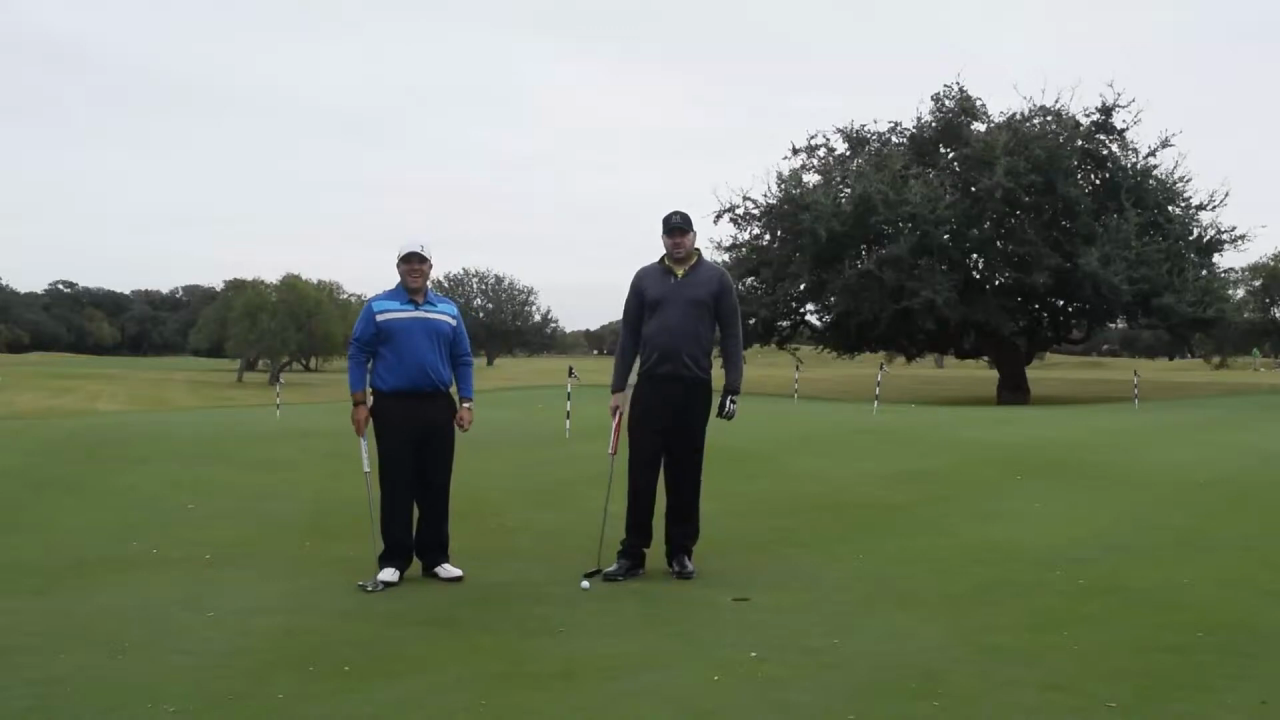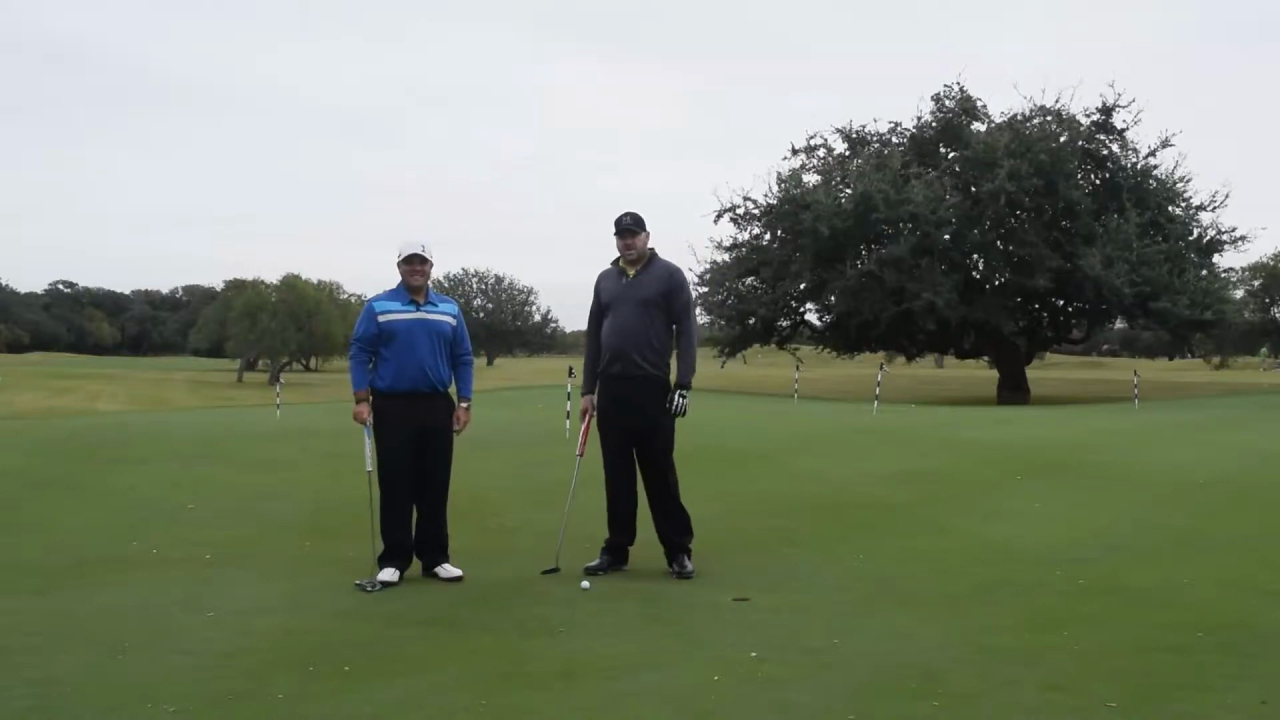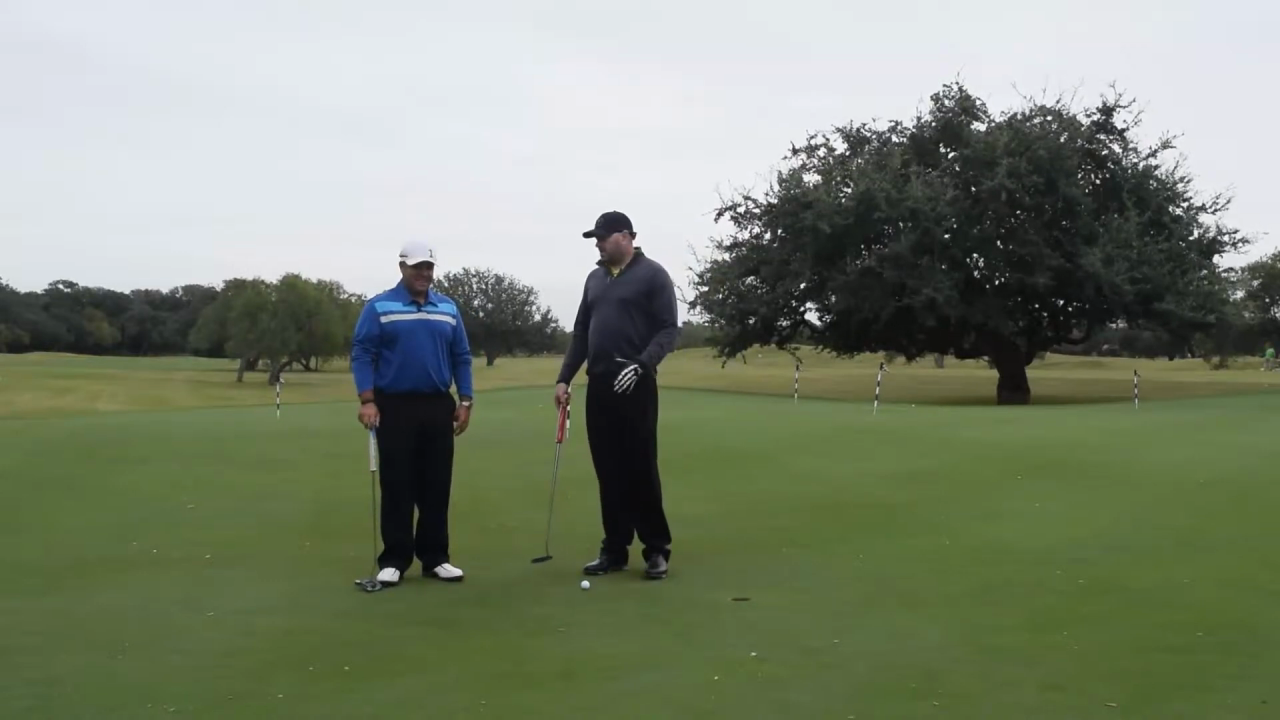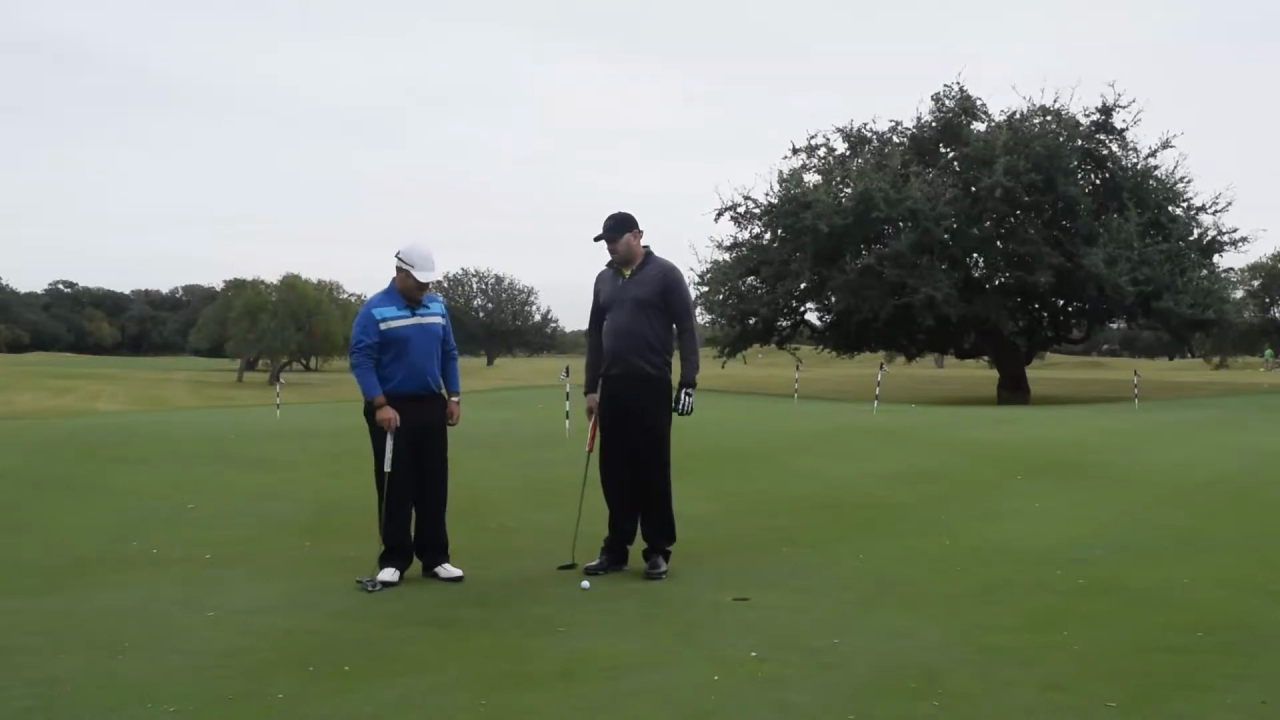
dt=1s
person 1, frame 1
left shoulder: (716, 278)
right shoulder: (645, 277)
left elbow: (731, 335)
right elbow: (629, 334)
left wrist: (732, 388)
right wrist: (618, 387)
left hip: (694, 389)
right hip: (650, 387)
left knee: (685, 474)
right knee: (641, 472)
left ankle: (680, 551)
right ankle: (632, 553)
person 1, frame 2
left shoulder: (669, 275)
right shoulder: (605, 279)
left elbow: (686, 332)
right elbow: (594, 337)
left wrist: (683, 384)
right wrist: (588, 389)
left hip: (653, 387)
right hip: (611, 388)
left knee: (659, 470)
right knee: (616, 472)
left ankle: (678, 549)
right ankle: (616, 549)
person 1, frame 3
left shoulder: (652, 275)
right shoulder: (595, 278)
left elbow: (668, 329)
right elbow: (581, 332)
left wrist: (642, 365)
right wrist: (564, 377)
left hip: (636, 387)
right hip: (599, 386)
left knee: (641, 469)
right knee: (608, 471)
left ankle: (657, 548)
right ankle: (615, 548)
person 1, frame 4
left shoulder: (664, 274)
right shoulder: (604, 279)
left elbow: (686, 329)
right elbow: (595, 336)
left wrist: (687, 382)
right wrist: (591, 387)
left hip: (651, 387)
right hip: (613, 387)
left knee: (652, 470)
right knee: (614, 471)
left ankle: (658, 550)
right ankle: (616, 548)
person 2, frame 1
left shoulder: (449, 310)
right shoulder: (377, 307)
left elbow: (462, 359)
right elbow: (358, 355)
left wrist: (466, 403)
right wrist: (359, 402)
left hip: (438, 407)
right hip: (393, 407)
left knee: (436, 486)
right knee: (396, 486)
left ankle: (435, 557)
right ankle: (393, 560)
person 2, frame 2
left shoulder: (450, 309)
right shoulder: (378, 307)
left elbow: (463, 358)
right elbow: (359, 354)
left wrist: (463, 402)
right wrist: (362, 399)
left hip: (436, 406)
right hip: (392, 407)
left knee: (435, 487)
right knee: (395, 486)
left ankle: (435, 557)
right ankle: (393, 560)
person 2, frame 3
left shoulder: (448, 308)
right shoulder: (378, 307)
left elbow: (462, 357)
right elbow: (362, 355)
left wrist: (465, 401)
right wrist: (367, 400)
left hip: (437, 406)
right hip: (394, 407)
left knee: (436, 486)
right knee: (397, 486)
left ankle: (435, 557)
right ankle: (394, 560)
person 2, frame 4
left shoulder: (437, 306)
right shoulder: (374, 310)
left elbow: (449, 353)
right elbow: (361, 360)
left wrist: (453, 397)
right wrist: (380, 405)
left hip: (431, 406)
right hip: (391, 409)
left knee: (434, 485)
right knee: (395, 487)
left ankle: (435, 557)
right ankle: (394, 559)
